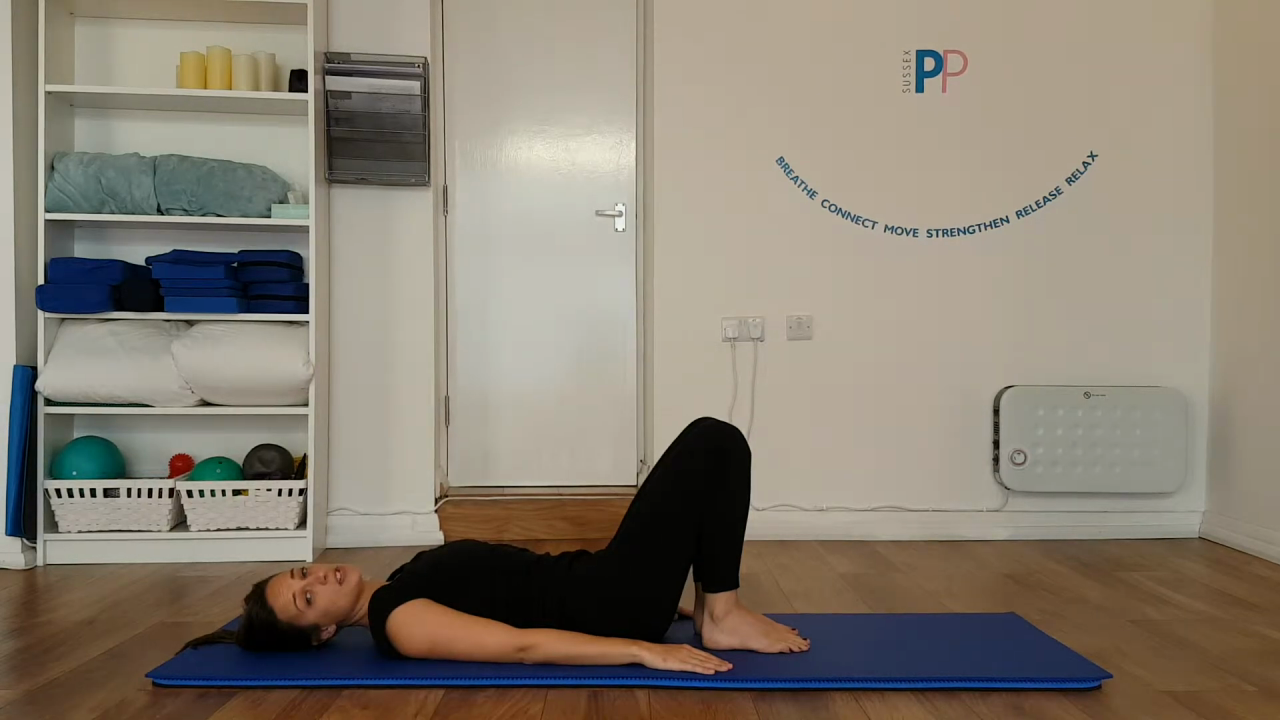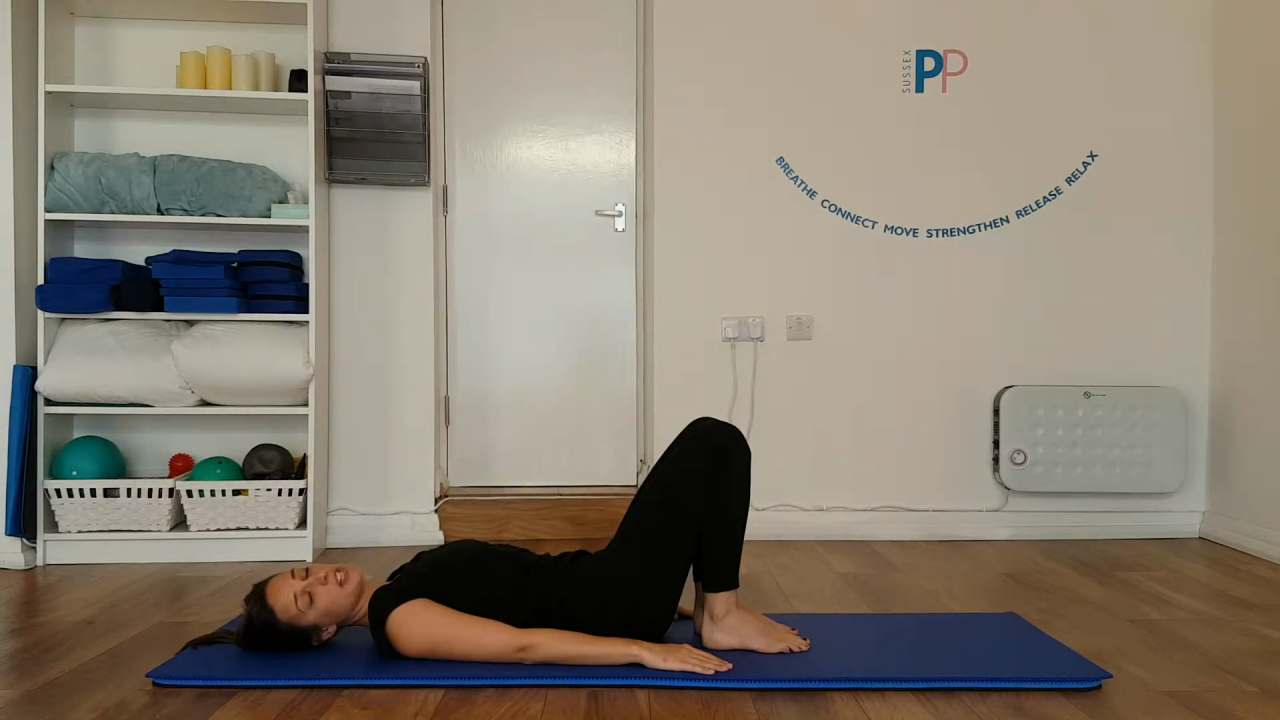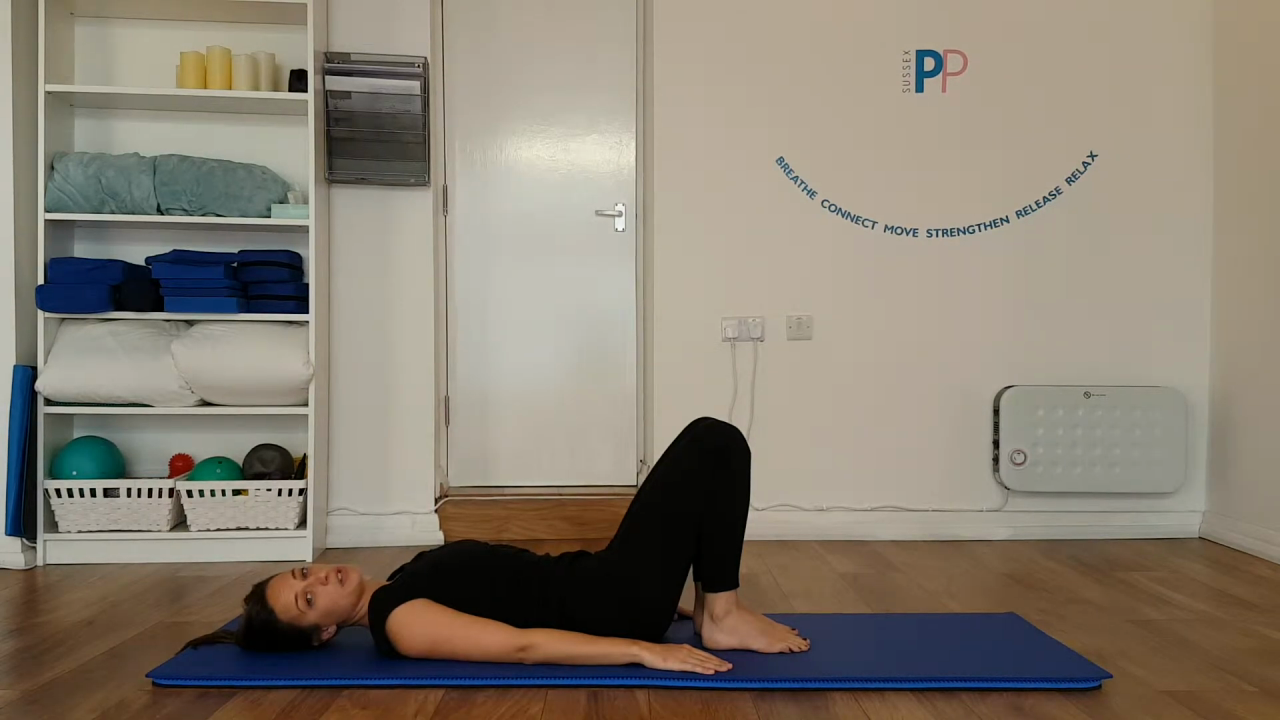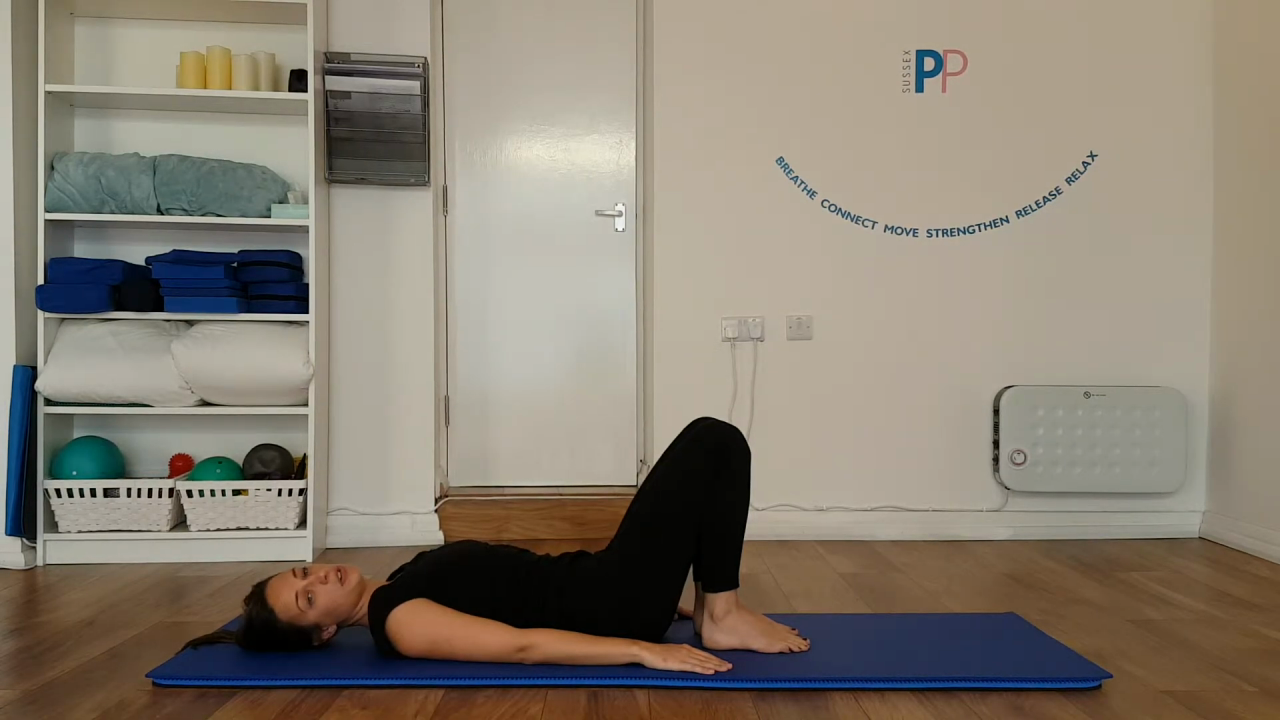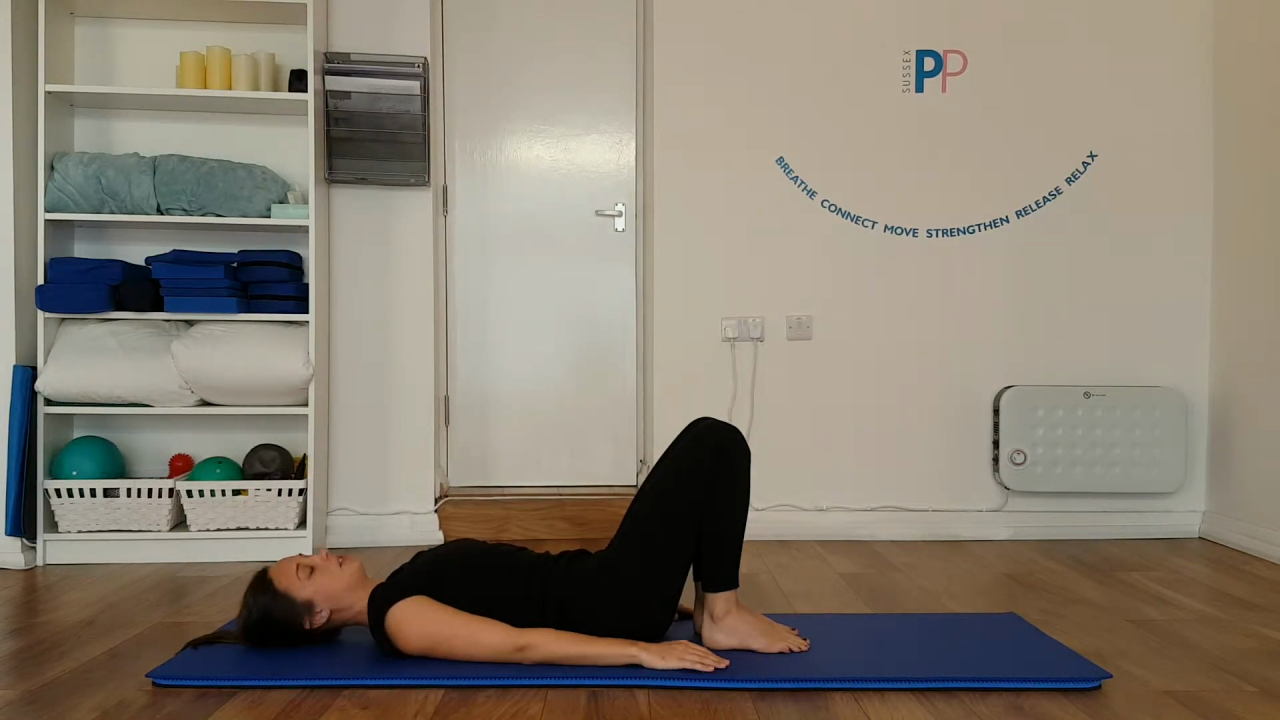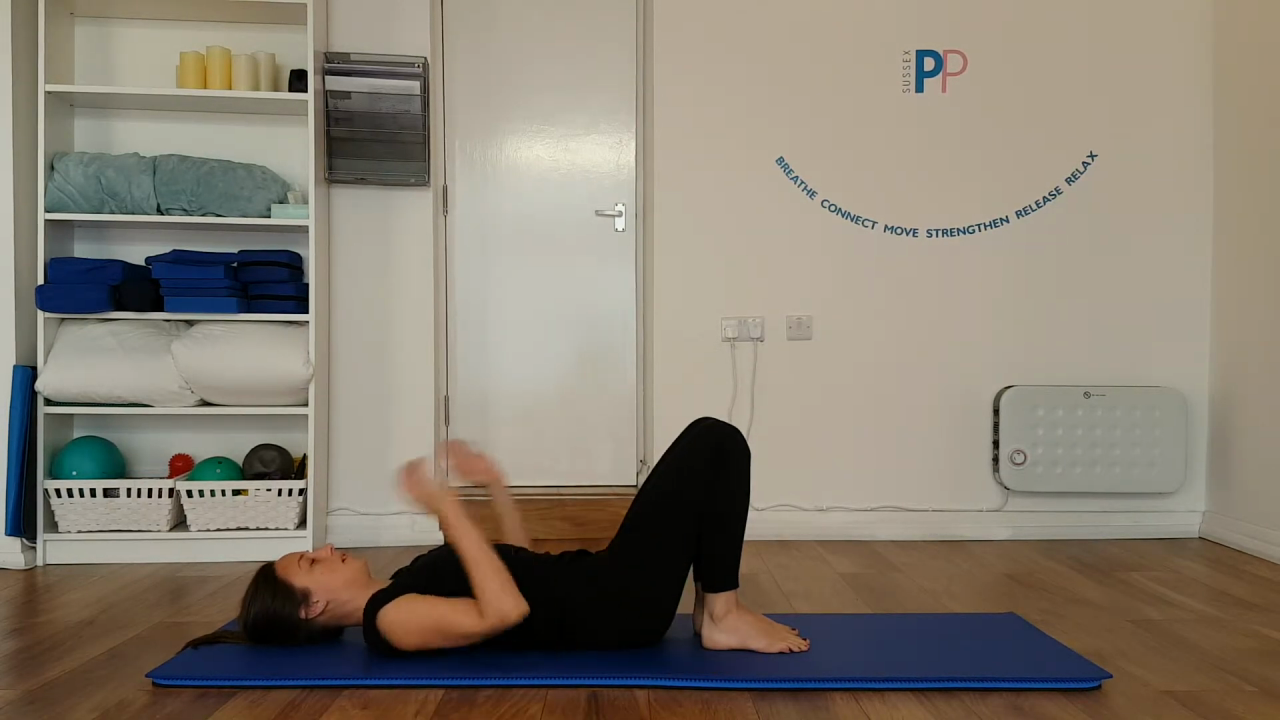
dt=0.5s
person 1, frame 1
left shoulder: (401, 589)
right shoulder: (398, 624)
right elbow: (523, 644)
left wrist: (665, 602)
right wrist: (645, 650)
left hip: (593, 585)
right hip: (611, 609)
left knee: (711, 442)
right knee: (714, 445)
left ankle: (714, 610)
right ankle: (723, 620)
person 1, frame 2
left shoulder: (401, 588)
right shoulder: (400, 624)
right elbow: (522, 644)
left wrist: (658, 600)
right wrist: (644, 650)
left hip: (589, 581)
right hip: (609, 609)
left knee: (711, 439)
right knee: (713, 444)
left ankle: (713, 608)
right ankle: (722, 618)
person 1, frame 3
left shoulder: (401, 588)
right shoulder: (400, 623)
right elbow: (522, 644)
left wrist: (662, 602)
right wrist: (645, 649)
left hip: (592, 584)
right hip: (613, 607)
left knee: (710, 441)
right knee: (714, 446)
left ankle: (713, 609)
right ankle: (721, 618)
person 1, frame 4
left shoulder: (401, 590)
right shoulder: (399, 624)
right elbow: (522, 644)
left wrist: (659, 599)
right wrist: (643, 650)
left hip: (590, 582)
right hip: (610, 610)
left knee: (711, 439)
right knee: (714, 444)
left ankle: (713, 609)
right ankle: (722, 619)
person 1, frame 5
left shoulder: (399, 593)
right shoulder: (398, 620)
right elbow: (520, 645)
left wrist: (662, 600)
right wrist: (643, 649)
left hip: (595, 586)
right hip: (611, 607)
left knee: (710, 441)
right knee: (714, 443)
left ankle: (717, 611)
right ankle: (723, 619)
person 1, frame 6
left shoulder: (399, 599)
right shoulder: (393, 622)
right elbow: (507, 613)
left wrist: (494, 485)
right wrist: (449, 513)
left hip: (583, 589)
right hip: (611, 612)
left knee: (711, 439)
right knee: (714, 444)
left ankle: (715, 610)
right ankle: (723, 618)
